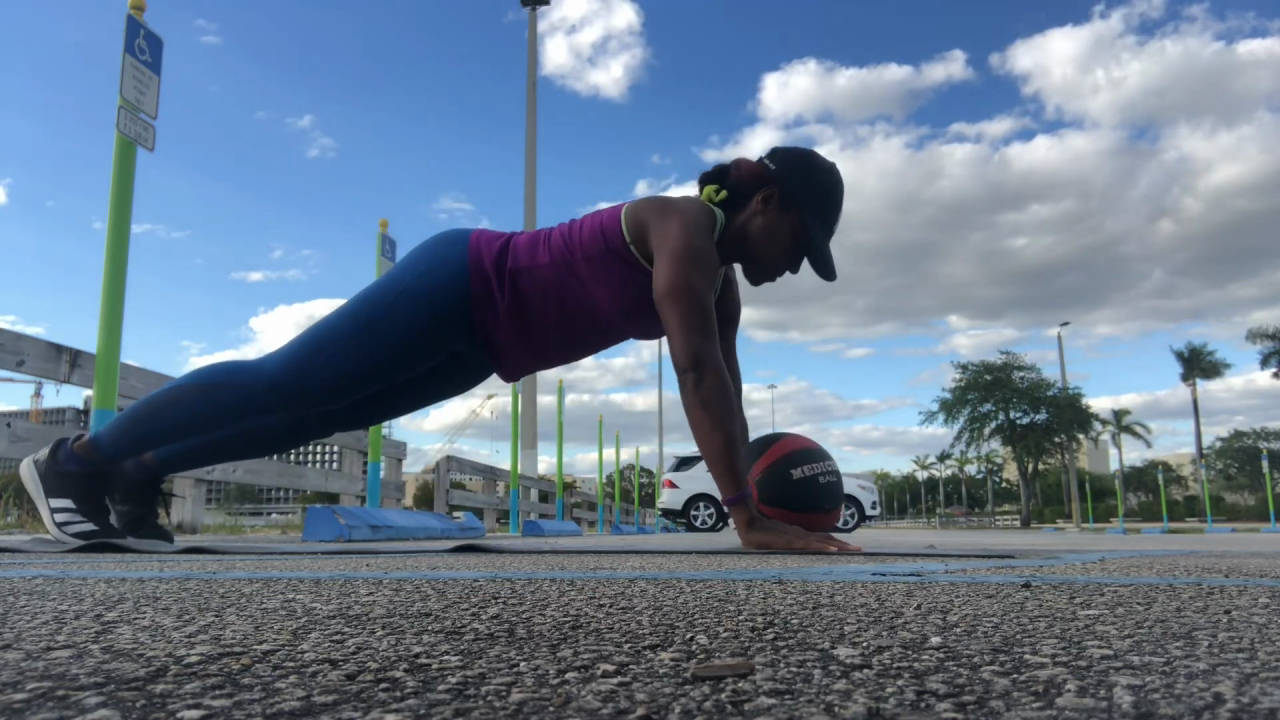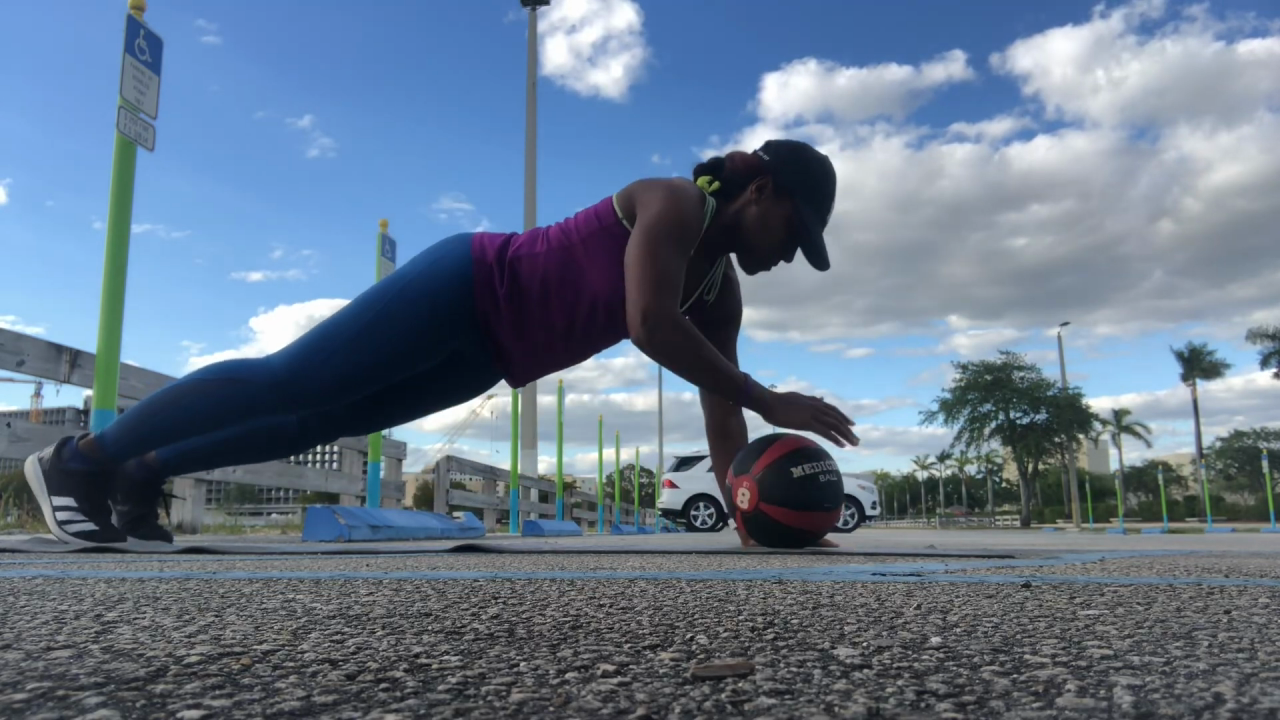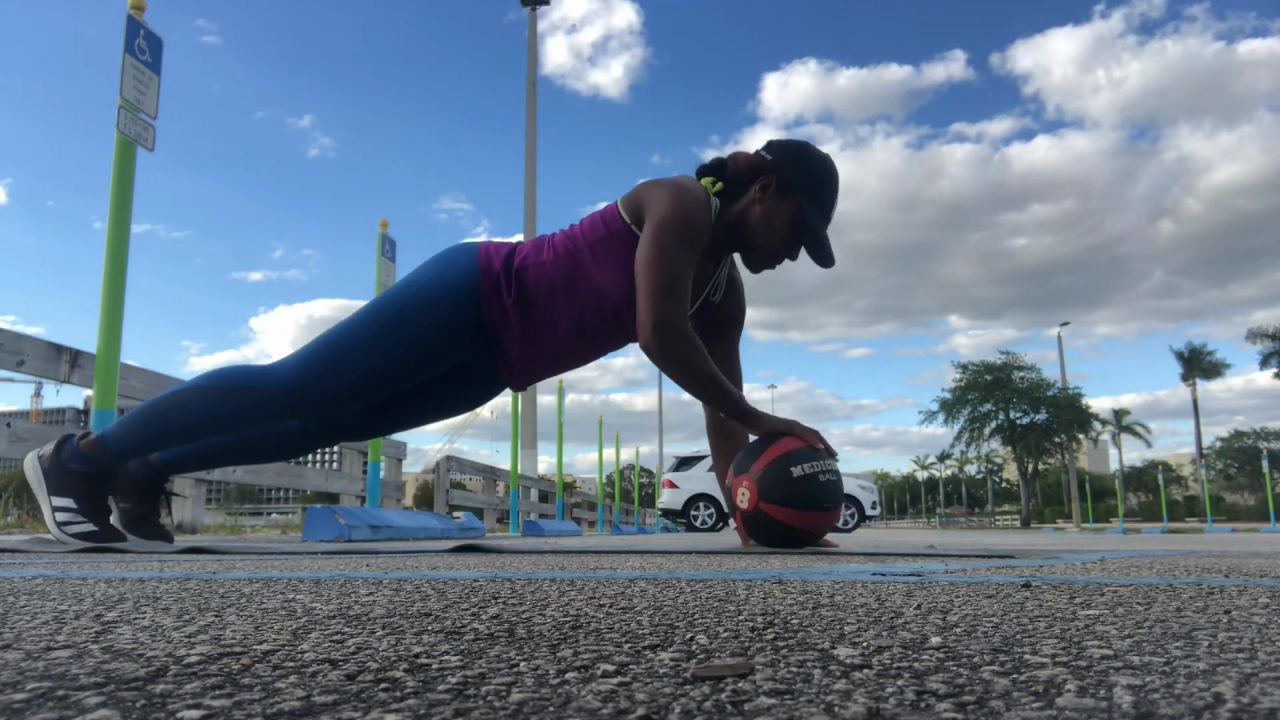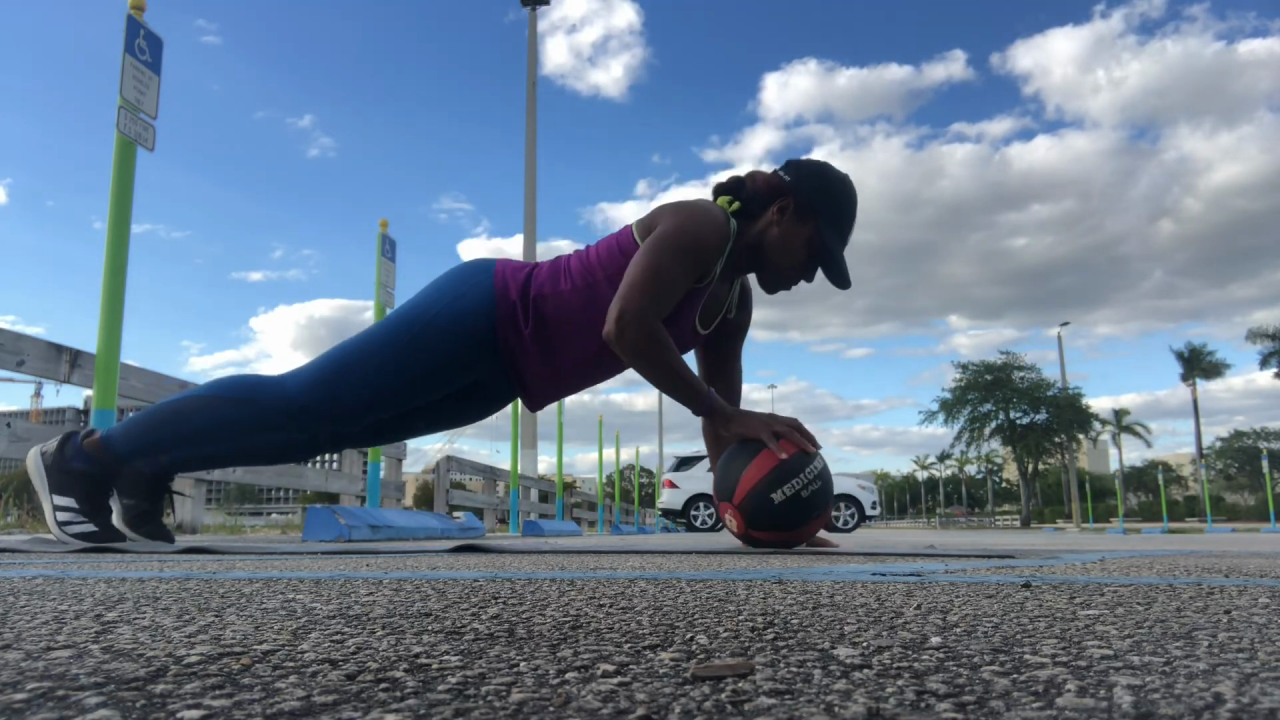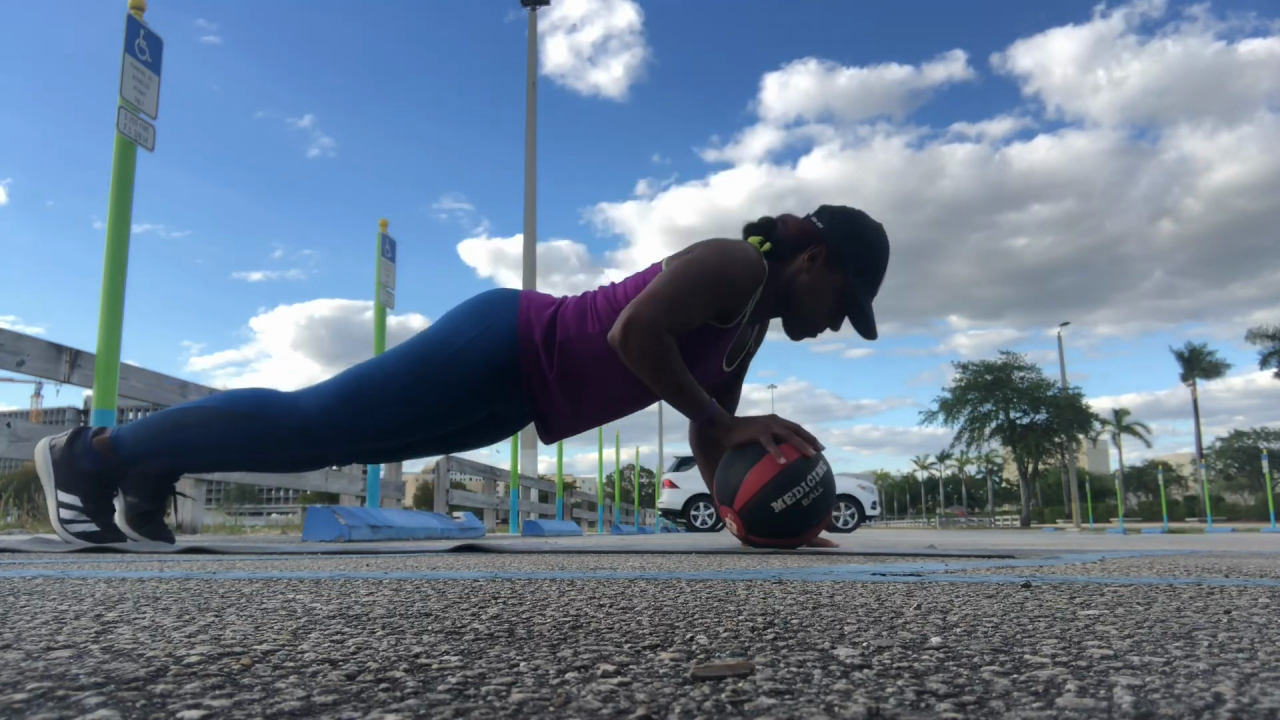
dt=0.2s
person 1, frame 1
left shoulder: (719, 285)
right shoulder: (682, 224)
left elbow: (723, 400)
right elbow: (694, 371)
left wrist: (746, 506)
right wrist: (752, 511)
left hip: (476, 348)
right hip: (457, 285)
left knee: (317, 413)
right knee: (277, 385)
left ankle: (139, 475)
right ankle: (76, 460)
person 1, frame 2
left shoulder: (720, 285)
right shoulder: (674, 202)
left elbow: (718, 403)
right elbow: (651, 326)
right wrist: (769, 399)
left hip: (487, 353)
right hip: (463, 288)
left knee: (320, 418)
right knee: (281, 384)
left ankle: (141, 475)
right ankle: (79, 460)
person 1, frame 3
left shoulder: (723, 287)
right shoulder: (682, 203)
left elbow: (721, 409)
right elbow: (657, 331)
right wrist: (747, 413)
left hip: (492, 361)
right hip: (470, 298)
left knee: (321, 423)
right knee: (286, 390)
left ankle: (146, 474)
right ankle: (79, 457)
person 1, frame 4
left shoulder: (733, 298)
right shoulder: (702, 227)
left elbow: (716, 412)
right elbow: (625, 330)
right wrist: (723, 414)
left hip: (499, 371)
right hip: (483, 317)
left knee: (324, 430)
right knee: (293, 403)
left ankle: (149, 474)
right ankle: (81, 457)
person 1, frame 5
left shoulder: (750, 330)
right shoulder: (738, 269)
left elbow: (708, 441)
right elbow: (631, 330)
right wrist: (715, 418)
left hip: (515, 394)
right hip: (503, 349)
left knee: (329, 438)
right knee: (305, 421)
left ankle: (152, 472)
right ankle: (91, 452)
